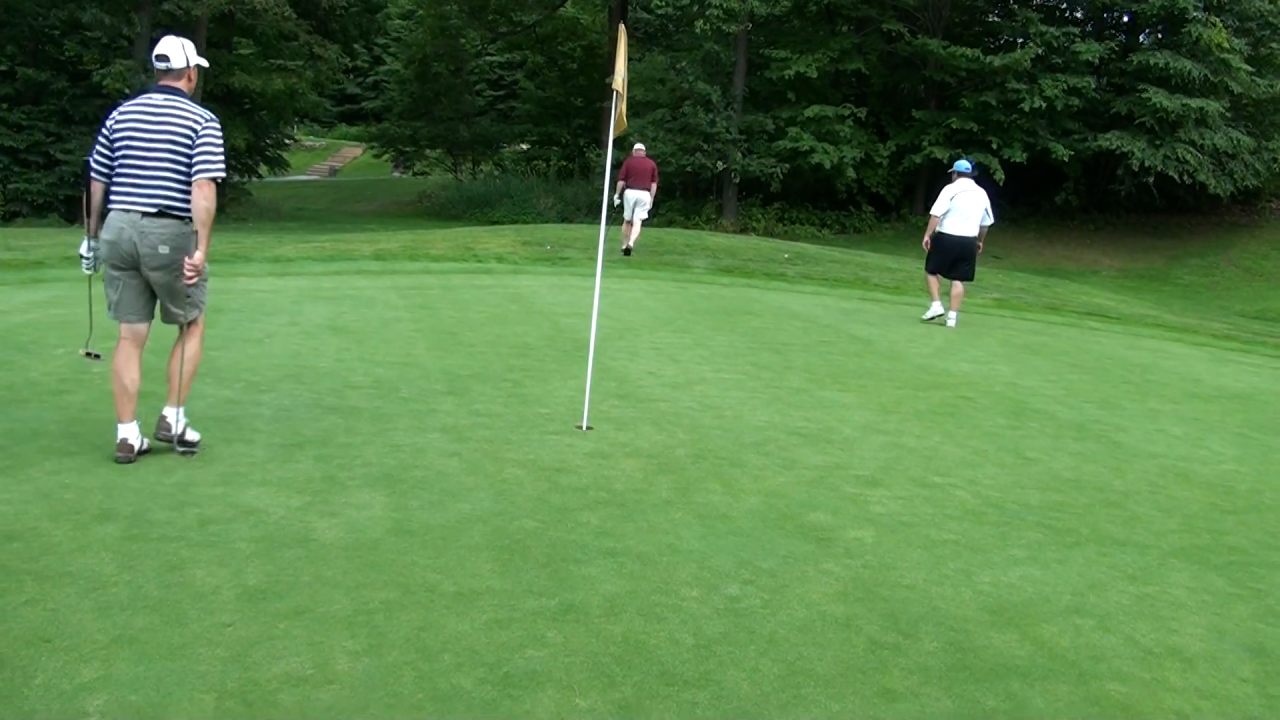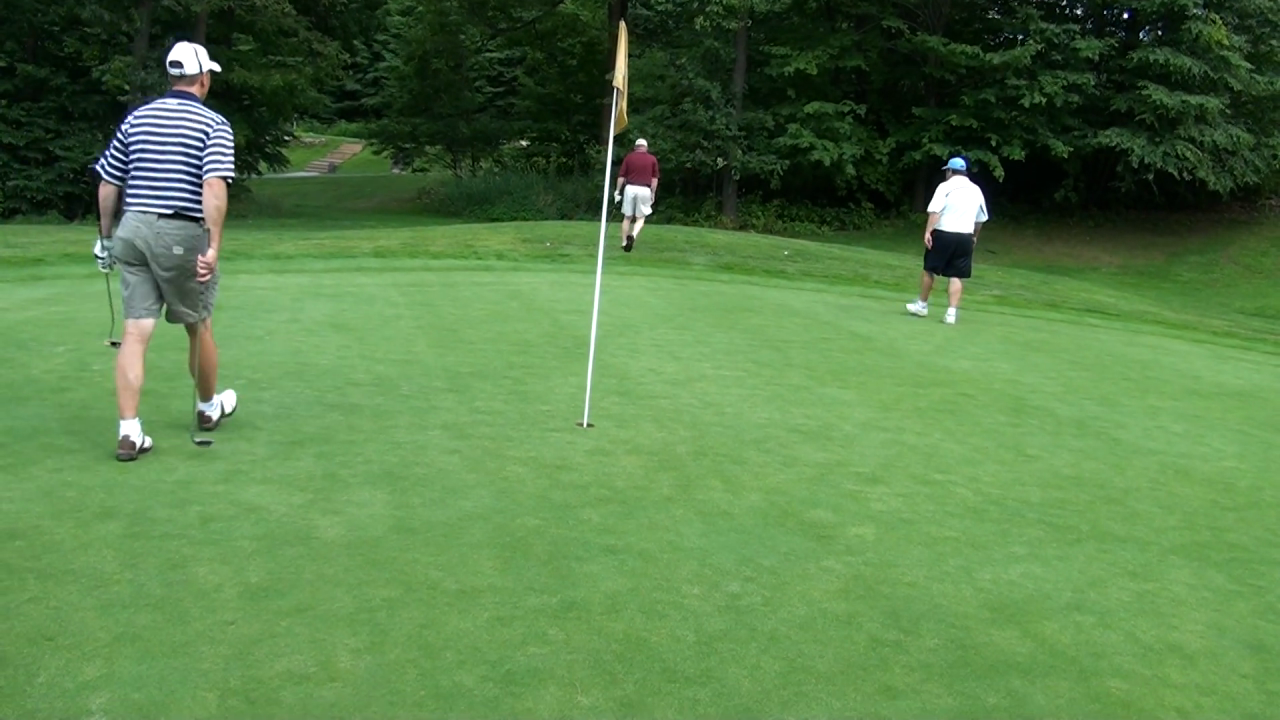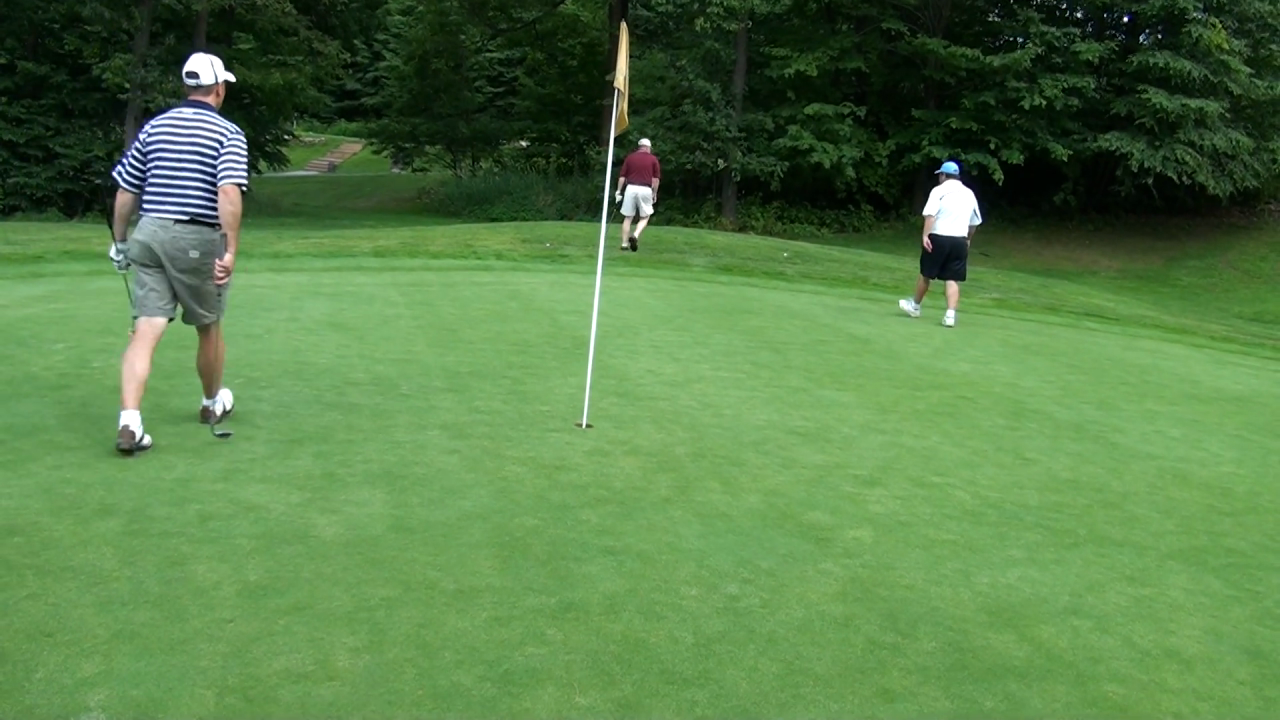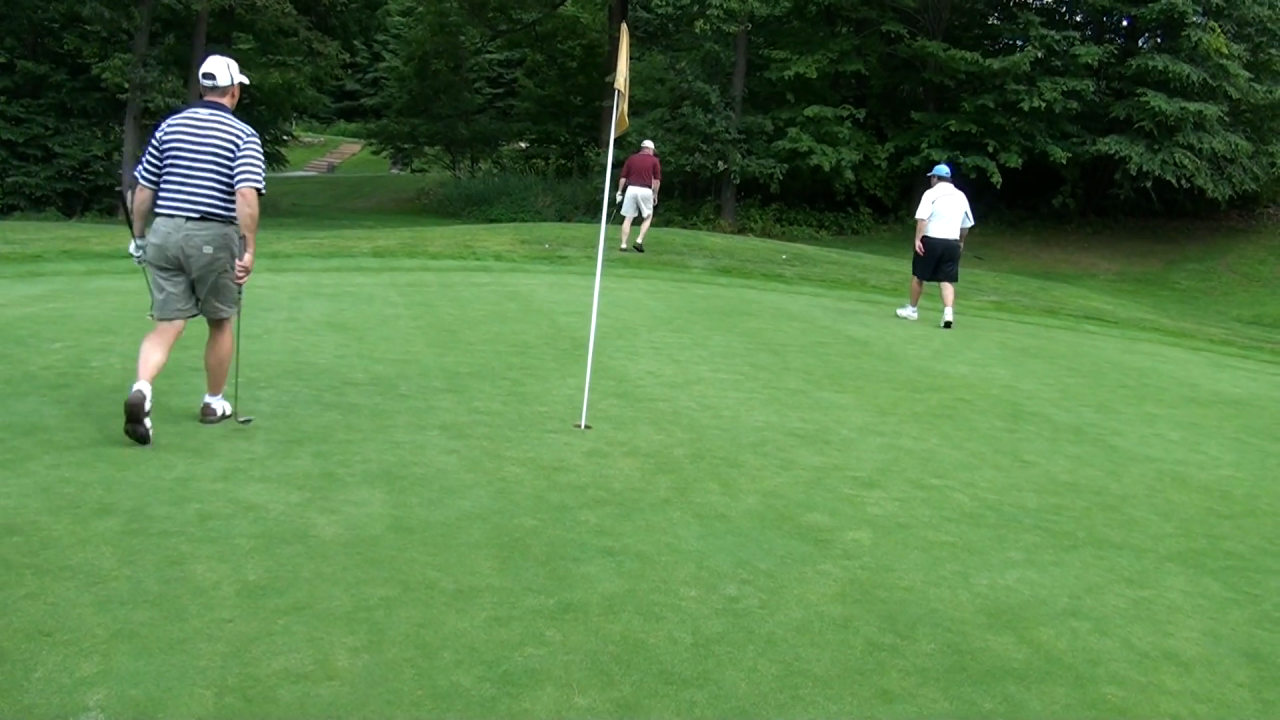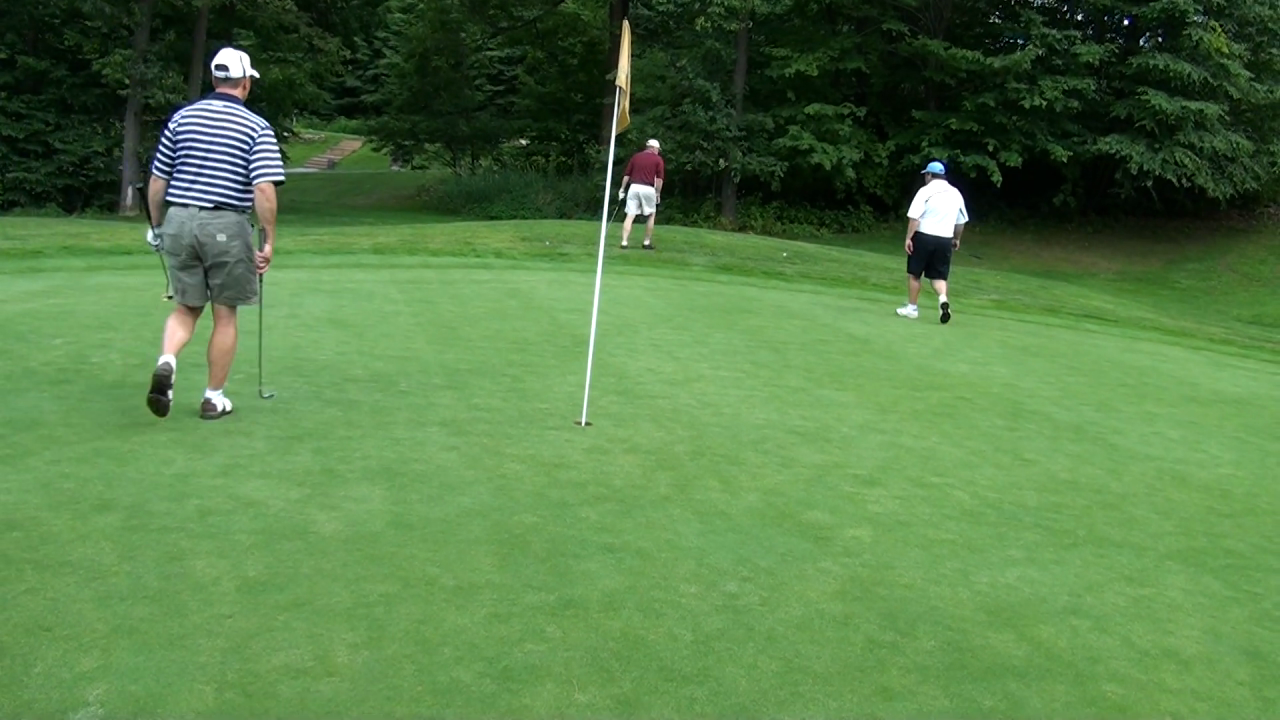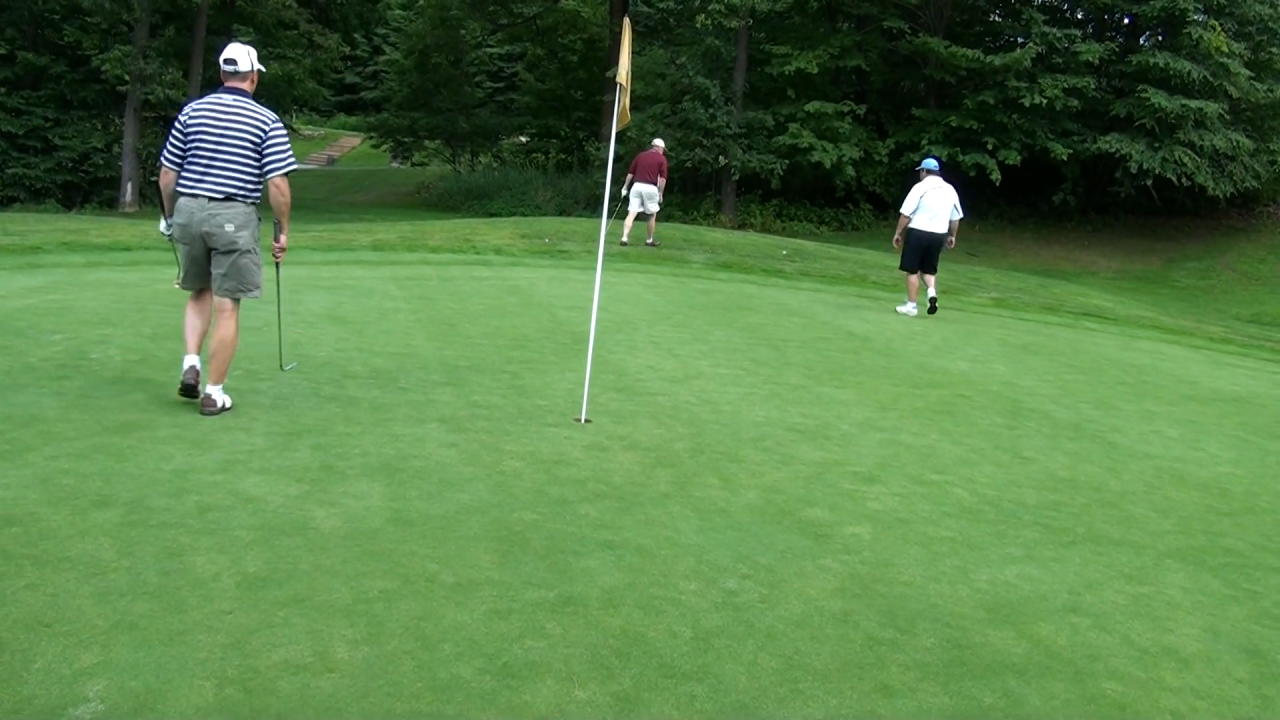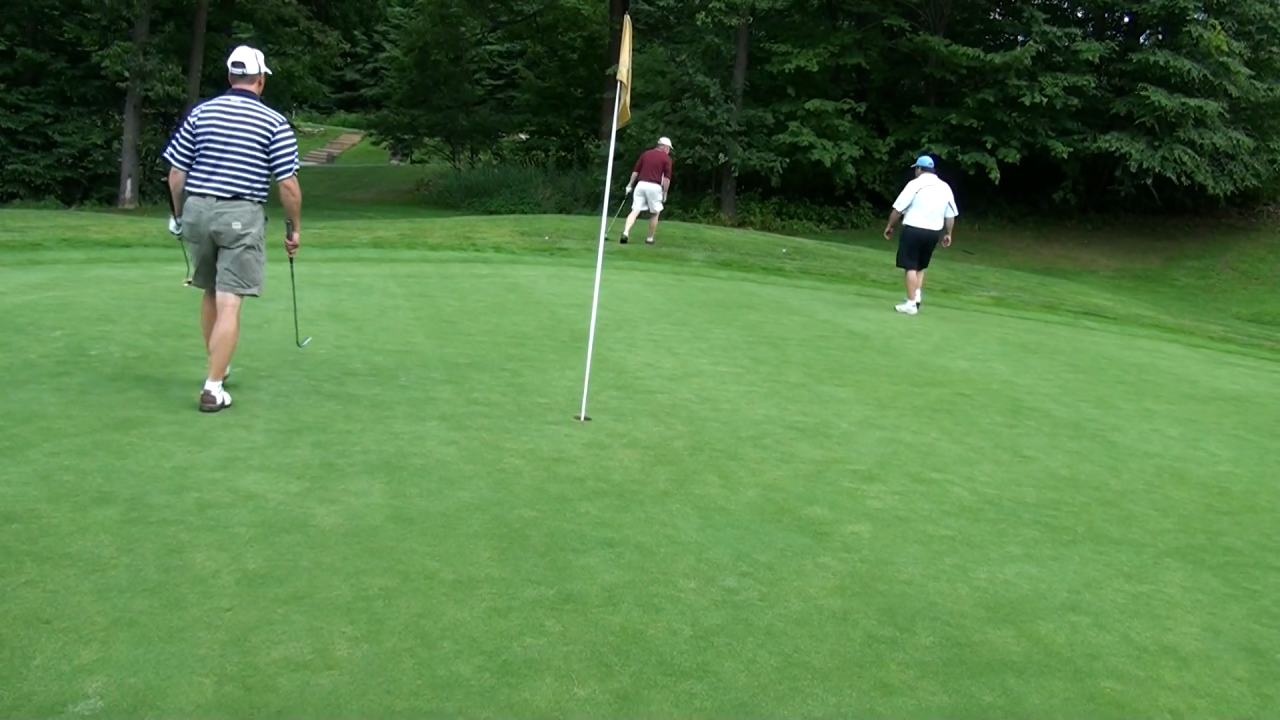
dt=0.1s
person 1, frame 1
left shoulder: (120, 114)
right shoulder: (202, 120)
left elbow: (97, 183)
right elbow: (203, 188)
left wrist: (92, 236)
right wrist: (201, 248)
left hip: (120, 231)
right hip: (170, 236)
left knee: (131, 338)
right knee: (190, 327)
left ankle: (127, 434)
right ankle: (174, 418)
person 1, frame 2
left shoulder: (136, 118)
right shoulder: (214, 124)
left elbow: (108, 185)
right elbow: (214, 187)
left wrist: (105, 236)
right wrist: (214, 247)
left hip: (134, 232)
right hip: (182, 236)
left knee: (136, 335)
right knee: (198, 327)
left ankle: (129, 431)
right ankle: (211, 405)
person 1, frame 3
left shoulder: (153, 127)
right shoulder: (228, 132)
left elbow: (125, 191)
right elbow: (229, 194)
left wrist: (120, 240)
right wrist: (230, 250)
left hip: (151, 236)
right hip: (198, 240)
left knee: (146, 333)
right knee: (209, 328)
left ankle: (130, 422)
right ankle: (213, 401)
person 1, frame 4
left shoulder: (170, 126)
right shoulder: (244, 134)
left elbow: (143, 189)
right elbow: (246, 196)
left wrist: (139, 237)
right wrist: (248, 251)
left hip: (166, 234)
right hip: (213, 239)
left knee: (165, 328)
right knee: (220, 324)
left ankle: (140, 394)
right ankle: (214, 402)
person 1, frame 5
left shoulder: (182, 118)
right shoulder: (256, 127)
left elbow: (157, 180)
right elbow: (264, 189)
left wrist: (156, 226)
right wrist: (268, 241)
left hip: (181, 223)
right hip: (226, 228)
left knee: (187, 310)
right knee: (225, 317)
left ankle: (166, 364)
right ankle: (214, 396)
person 1, frame 6
left shoulder: (192, 111)
right shoulder: (267, 120)
left elbow: (168, 171)
right elbow: (278, 183)
left wrist: (168, 215)
right wrist: (283, 231)
left hip: (190, 213)
right hip: (234, 219)
left knee: (199, 296)
right knee: (226, 308)
left ankle: (191, 365)
right ankle: (213, 392)
person 1, frame 7
left shoulder: (201, 112)
right shoulder: (274, 122)
left elbow: (177, 172)
right elbow: (288, 183)
left wrist: (178, 214)
right wrist: (296, 227)
left hip: (198, 212)
right hip: (241, 218)
left knee: (211, 294)
right knee: (229, 305)
left ankle: (216, 367)
right ankle: (212, 389)
person 2, frame 1
left shoulder: (951, 189)
right shoulder: (981, 194)
left elbow: (936, 214)
right elbow: (985, 223)
left wrist: (927, 235)
right wrist: (980, 241)
left hip: (947, 238)
right hip: (969, 241)
left knee: (932, 271)
right knee: (958, 279)
left ankle: (936, 306)
right ankle: (952, 316)
person 2, frame 2
left shoulder: (946, 187)
right shoulder: (976, 191)
left elbow: (935, 211)
right elbow: (981, 218)
left wrist: (928, 232)
right wrist: (974, 236)
left hip: (943, 235)
right hip: (965, 238)
left knee: (929, 270)
right knee: (957, 276)
left ankle: (922, 305)
right ankle: (952, 312)
person 2, frame 3
left shoulder: (939, 190)
right shoulder: (969, 194)
left elbow: (930, 215)
right elbow: (974, 222)
left wrist: (925, 235)
right wrist: (968, 239)
left hip: (938, 239)
right hip: (959, 241)
left knee: (925, 274)
right knee: (952, 280)
left ankle: (914, 306)
right ankle: (950, 314)
person 2, frame 4
left shoulder: (932, 194)
right shoulder: (961, 197)
left elbow: (922, 218)
right elbow: (966, 224)
left wrist: (917, 239)
right wrist: (960, 241)
left hip: (930, 241)
right hip: (950, 243)
left knee: (919, 276)
right knee: (947, 281)
left ankle: (912, 310)
right ankle: (949, 312)
person 2, frame 5
left shoulder: (926, 191)
right shoulder: (956, 193)
left elbow: (914, 217)
right elbow: (961, 221)
left wrist: (908, 238)
right wrist: (956, 238)
left hip: (924, 238)
right hip: (944, 240)
left knee: (914, 274)
right knee: (938, 277)
left ankle: (911, 308)
right ankle: (943, 299)
person 2, frame 6
left shoulder: (920, 188)
right shoulder: (950, 190)
left elbow: (905, 213)
right elbow: (955, 217)
left wrist: (898, 233)
right wrist: (952, 236)
left hip: (918, 233)
right hip: (938, 236)
left knee: (912, 270)
right knee: (929, 270)
left ankle: (911, 305)
right ankle: (931, 292)
person 2, frame 7
left shoulder: (915, 184)
right shoulder: (945, 187)
left elbow: (898, 208)
right elbow: (950, 215)
left wrist: (889, 226)
right wrist: (948, 234)
left hip: (913, 230)
right hip: (933, 233)
left knee: (910, 267)
right knee: (920, 266)
left ankle: (911, 304)
right ankle: (916, 296)
